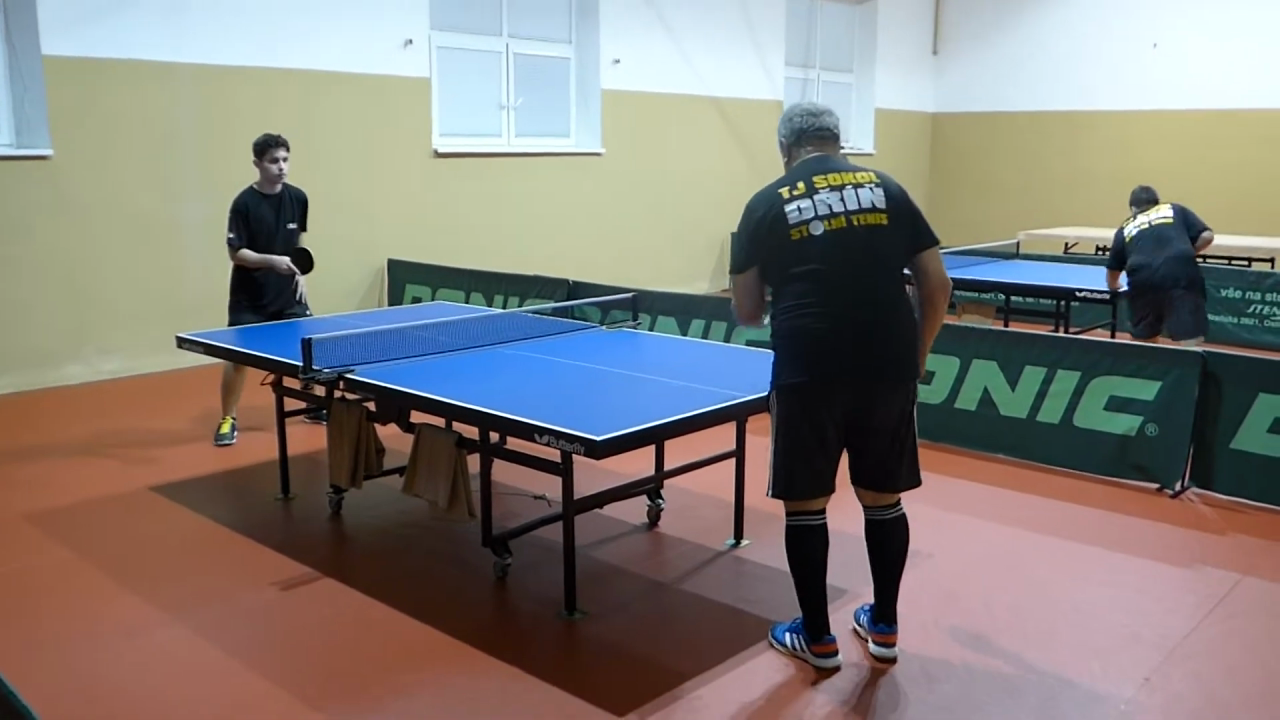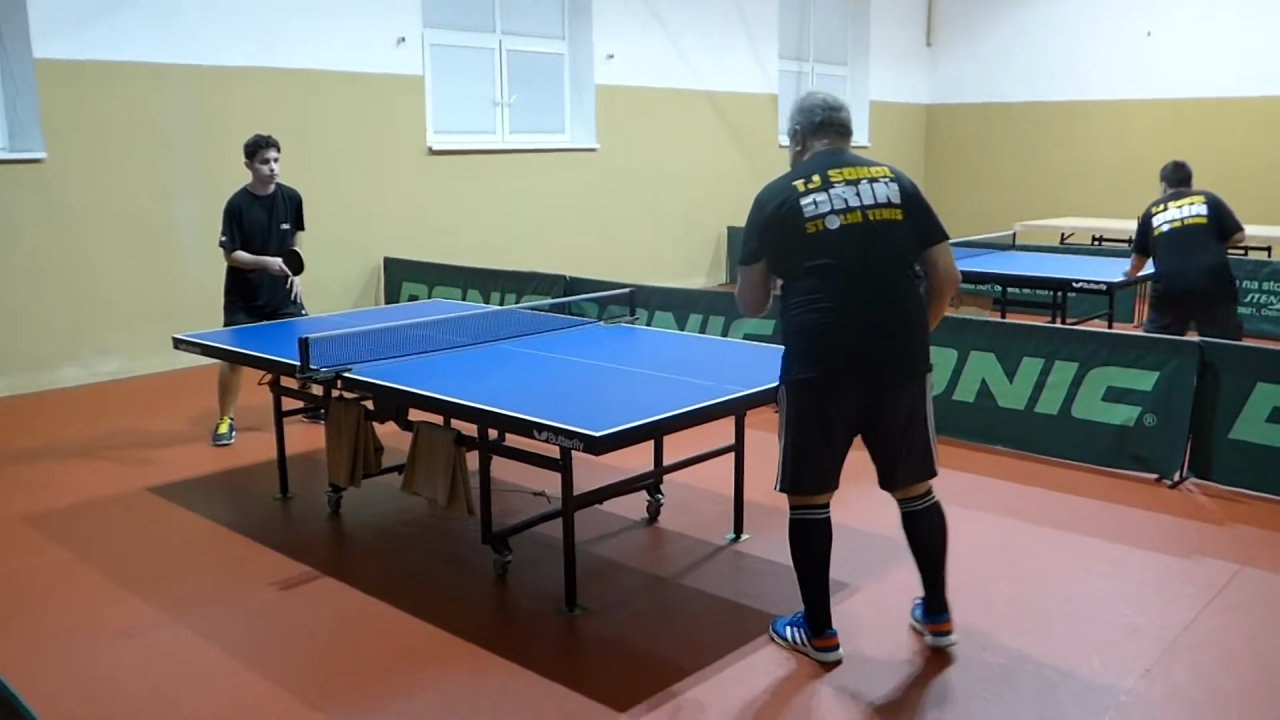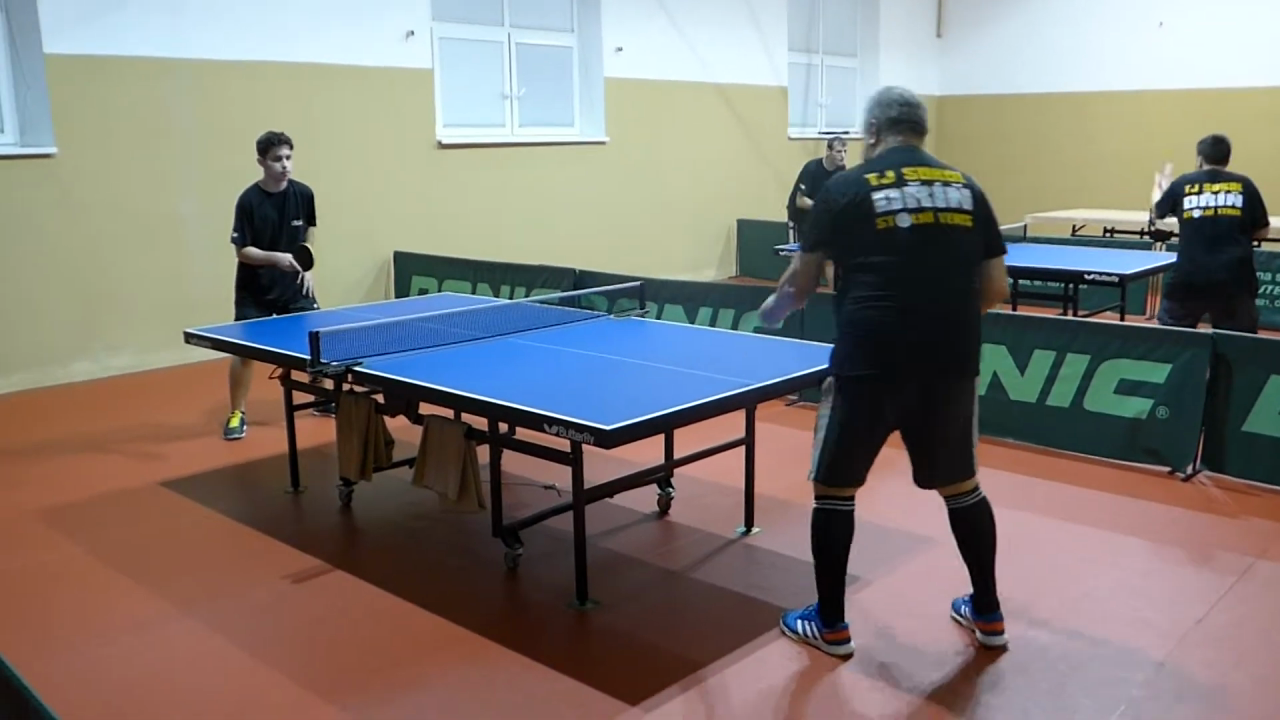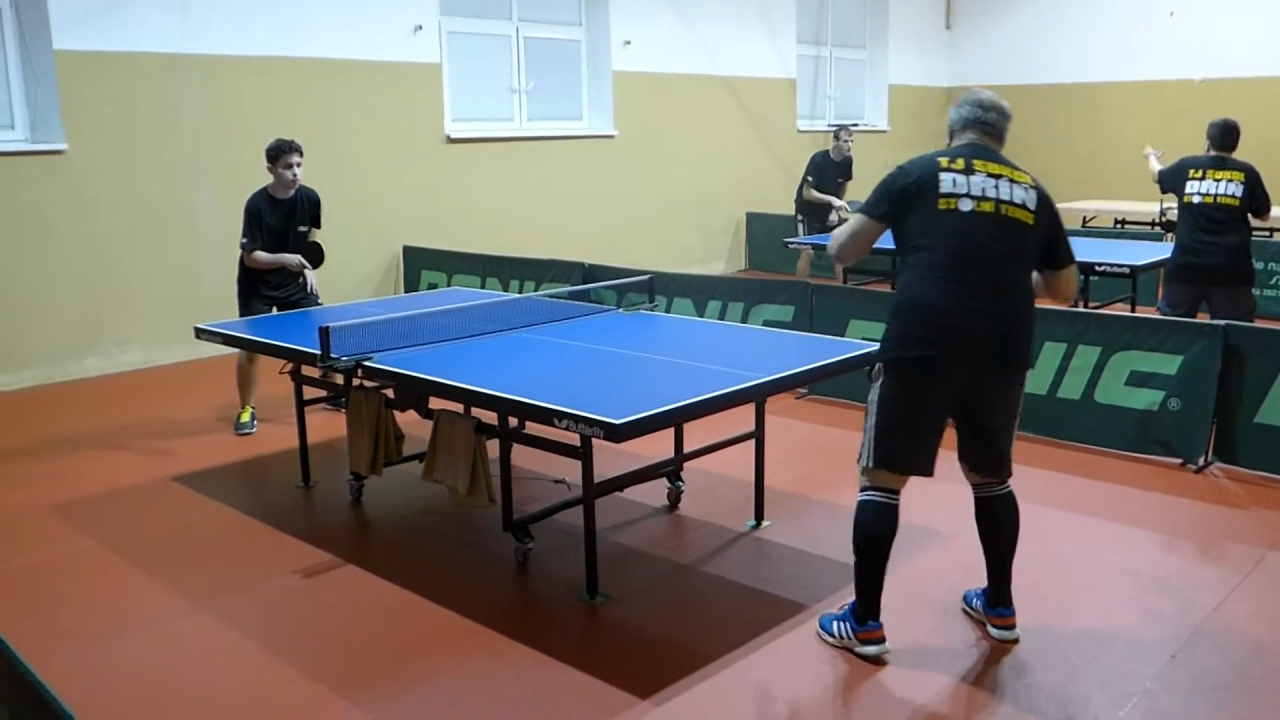
dt=0.3s
person 1, frame 1
left shoulder: (766, 204)
right shoulder: (886, 188)
left elbow: (746, 309)
right elbow: (937, 285)
left wrist: (772, 308)
right wrist: (918, 353)
left hip: (807, 372)
right hip: (887, 368)
left knee: (805, 503)
right knee: (882, 498)
left ankle: (817, 636)
right ankle: (884, 625)
person 1, frame 2
left shoulder: (777, 197)
right shoulder: (897, 183)
left elbow: (752, 302)
right elbow: (947, 280)
left wrist: (758, 301)
left hip: (818, 366)
right hip: (900, 363)
left knee: (808, 497)
right knee: (915, 488)
left ankle: (819, 630)
right ankle: (936, 611)
person 1, frame 3
left shoulder: (845, 188)
right shoulder: (965, 188)
left elbow: (800, 283)
right elbow: (995, 289)
left wrist: (774, 307)
left hip: (869, 362)
right hip: (951, 363)
left knee: (834, 488)
right knee: (960, 485)
left ankle: (830, 622)
right ankle: (988, 611)
person 1, frame 4
left shoulder: (917, 174)
right shoulder: (1032, 193)
left elbow: (845, 246)
right elbow: (1064, 291)
left wrist: (841, 247)
left hip: (920, 344)
right hip: (1003, 350)
left knee: (881, 477)
right knee: (990, 475)
left ankle: (864, 622)
right ankle: (999, 606)
person 2, frame 1
left shoulder: (298, 198)
right shoulder: (244, 203)
right elbow: (236, 253)
left wrist: (298, 272)
right wrist: (272, 260)
left hip: (287, 290)
right hip: (250, 294)
left ankle: (314, 406)
right ankle: (228, 420)
person 2, frame 2
left shoulder: (291, 198)
right shoulder: (237, 204)
right elbow: (231, 255)
left wrist: (294, 271)
right wrist: (265, 262)
left hip: (282, 290)
right hip: (244, 294)
left ankle: (311, 405)
right ankle: (226, 420)
person 2, frame 3
left shoulder: (303, 194)
right shoulder: (249, 200)
right elbow: (242, 251)
left wrist: (306, 266)
right wrist: (275, 258)
left hip: (293, 285)
right hip: (255, 289)
right ankle: (237, 414)
person 2, frame 4
left shoulder: (310, 198)
right shoulder: (257, 205)
right elbow: (251, 257)
left wrist: (308, 267)
right wrist: (284, 259)
left hip: (295, 281)
right hip: (257, 285)
right ankle: (247, 409)
person 3, frame 1
left shoulder: (1125, 227)
right shoulder: (1175, 209)
left elbow: (1112, 276)
right elbow: (1206, 236)
left wrist: (1114, 286)
left hip: (1143, 281)
right hip: (1181, 277)
right knee: (1190, 347)
person 3, frame 2
left shoulder: (1152, 211)
right shoulder: (1209, 200)
left elbow: (1138, 258)
right elbow: (1238, 237)
left wrist: (1131, 272)
left hip: (1170, 288)
right hip: (1213, 284)
person 3, frame 3
left shoulder: (1182, 184)
right shoulder: (1244, 185)
left elbow: (1157, 212)
right elbow: (1262, 232)
left wrist: (1160, 186)
left hip: (1189, 279)
right hip: (1234, 279)
person 3, frame 4
left shoulder: (1188, 166)
right shoulder: (1248, 173)
left elbow: (1157, 174)
right elbow: (1263, 214)
left wrist: (1151, 157)
left hip: (1187, 265)
right hip: (1232, 267)
